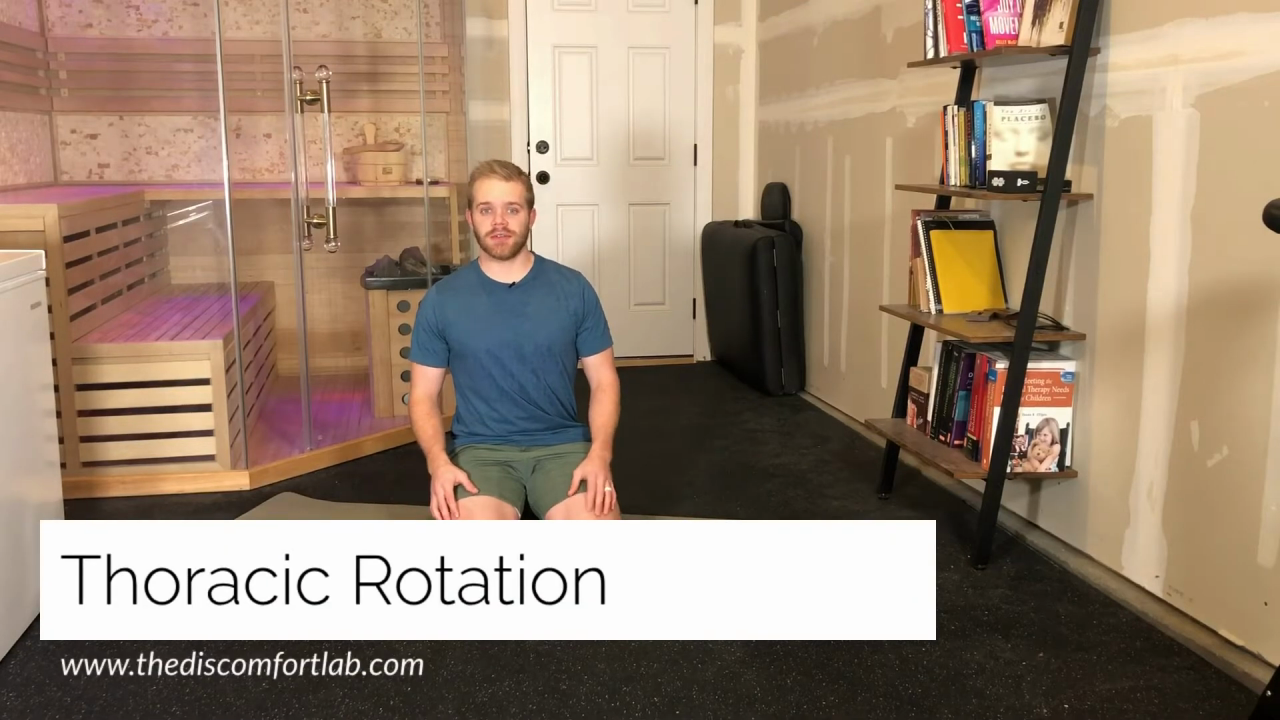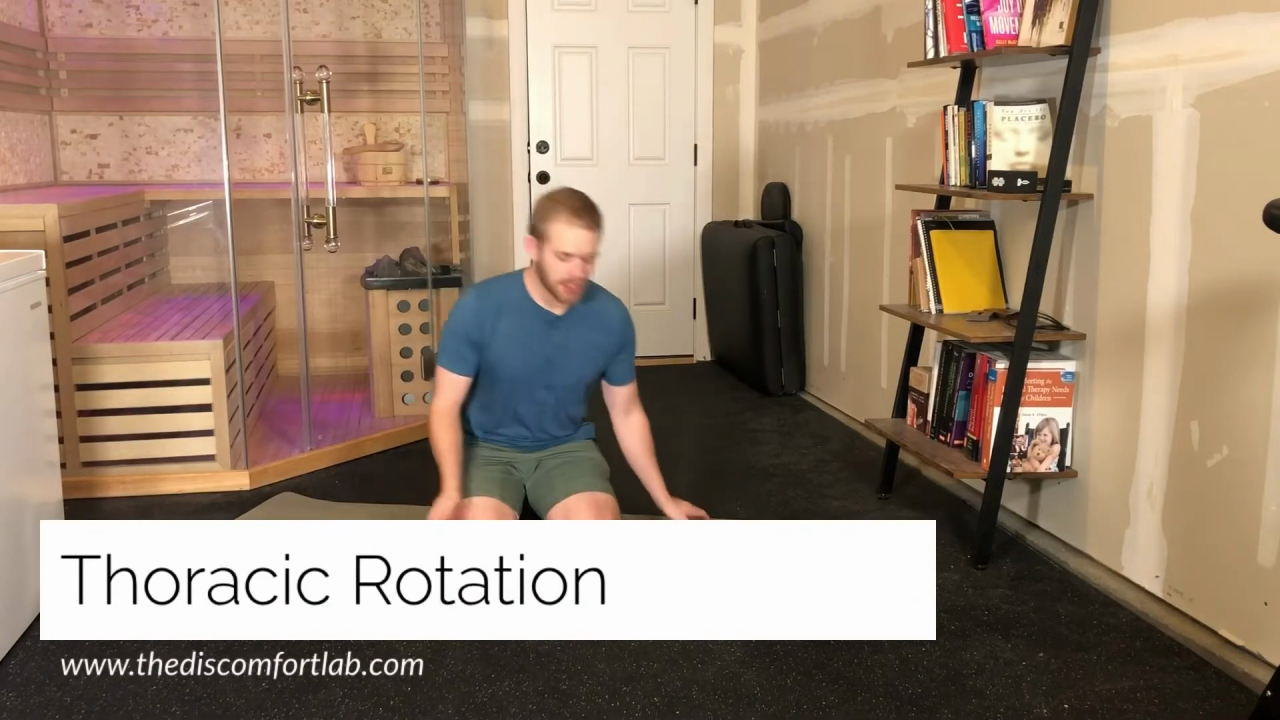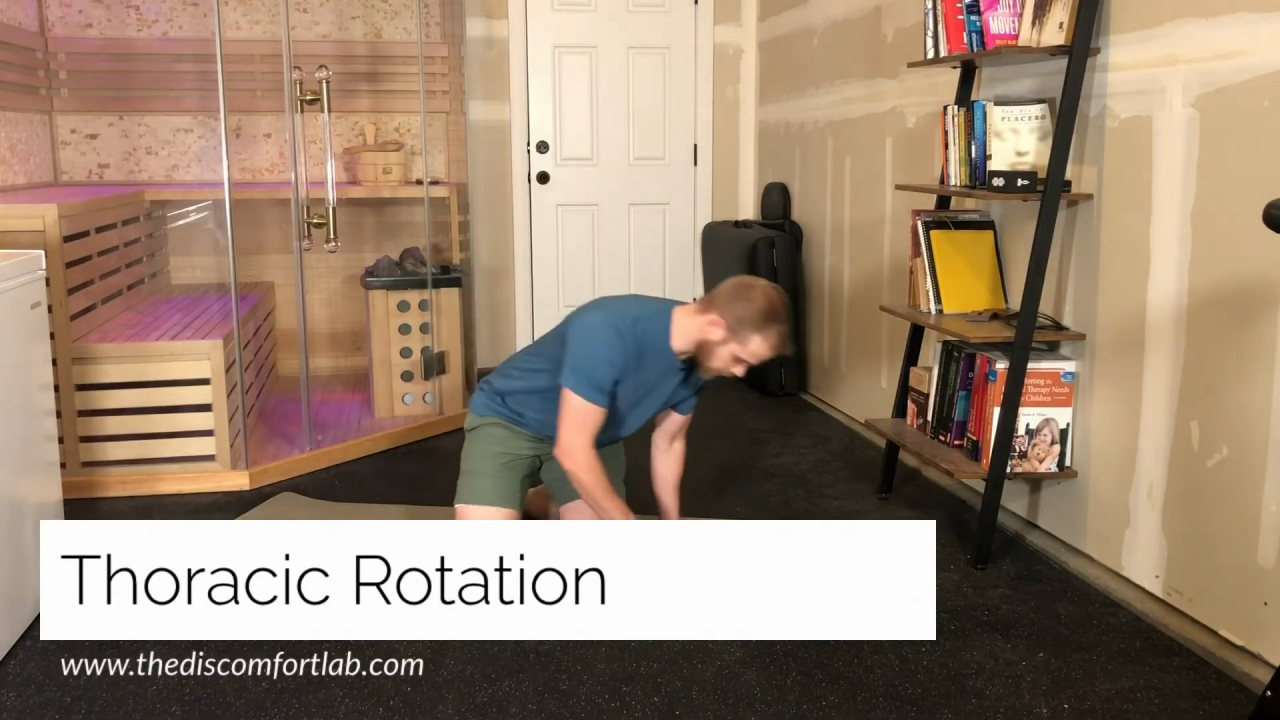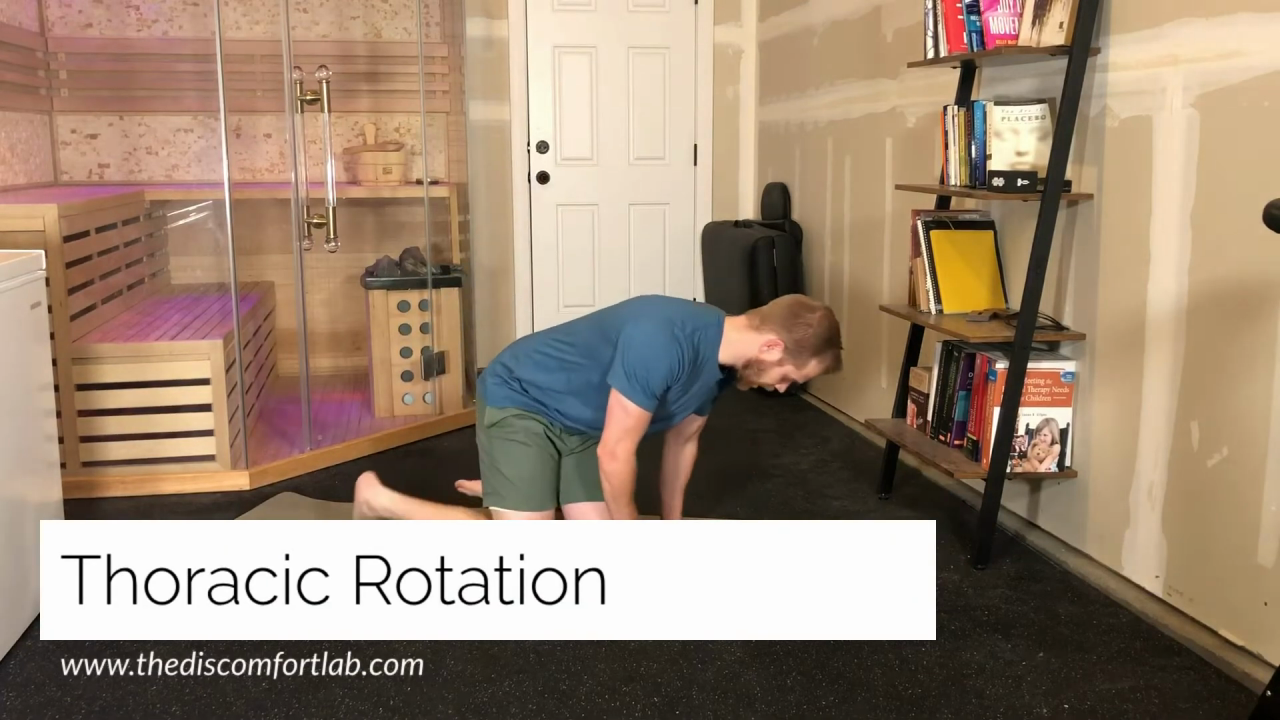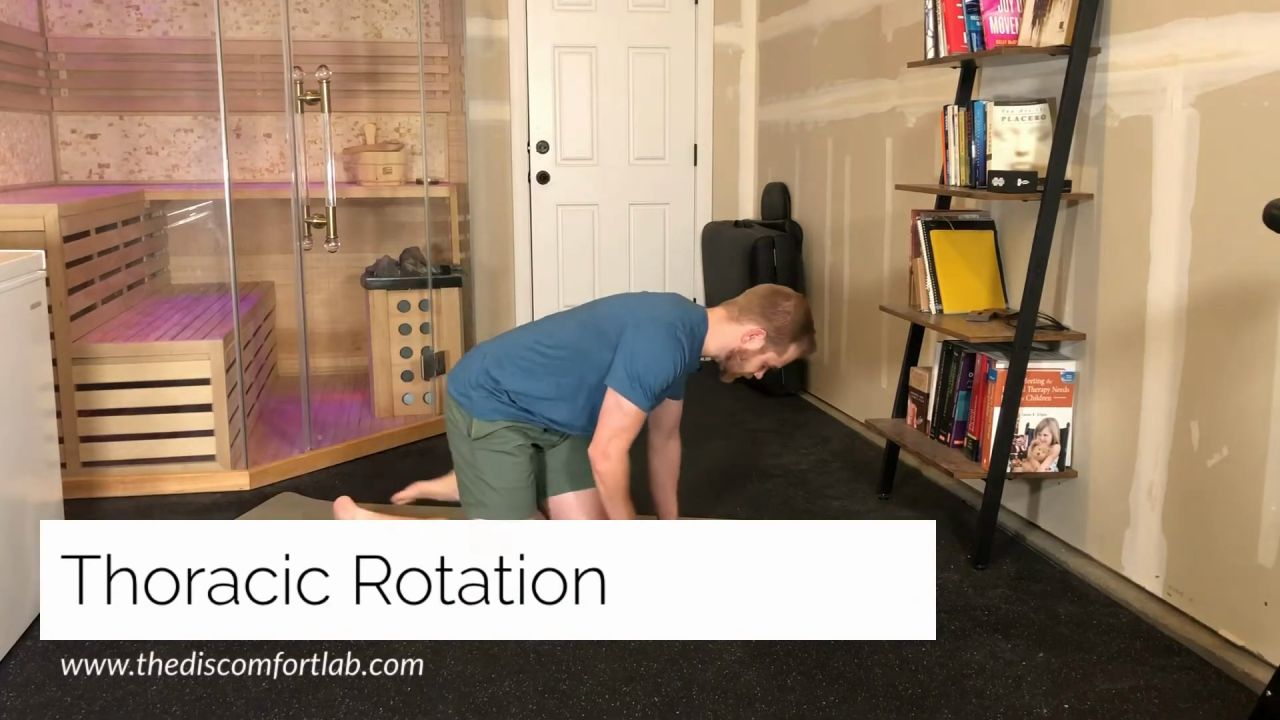
dt=0.5s
person 1, frame 1
left shoulder: (573, 289)
right shoulder: (442, 300)
left elbow: (604, 381)
right elbow: (423, 396)
left wrist: (599, 453)
right wrist: (438, 462)
left hip: (562, 445)
right hip: (482, 448)
person 1, frame 2
left shoulder: (611, 317)
right shoulder: (479, 305)
left elbow: (626, 413)
right elbow: (445, 407)
left wrist: (665, 500)
right wrist: (451, 487)
left hip: (566, 448)
right hip: (487, 448)
person 1, frame 3
left shoulder: (702, 360)
right shoulder: (610, 331)
left elbow: (668, 440)
right elbow: (572, 450)
right hip: (505, 420)
left ankle: (551, 499)
right ankle: (523, 499)
person 1, frame 4
left shoulder: (717, 358)
right shoulder: (662, 338)
left elbow: (682, 441)
right elbow: (614, 454)
left hip: (580, 421)
right hip: (518, 401)
left ankle: (510, 489)
right ankle: (381, 499)
person 1, frame 5
left shoulder: (685, 333)
right shoulder: (663, 340)
left elbow: (665, 436)
right elbow: (606, 454)
left wrist: (672, 528)
left hip: (543, 411)
right hip: (489, 405)
left ankle: (470, 486)
right ankle: (359, 521)
